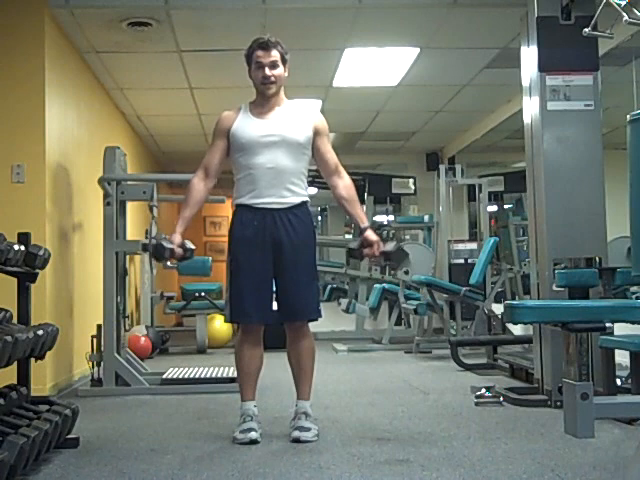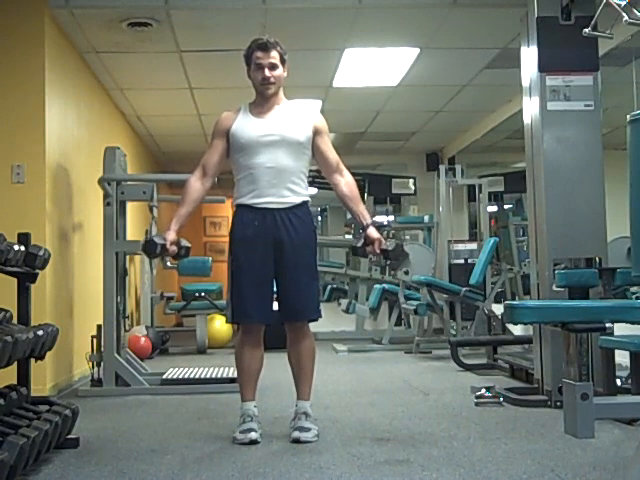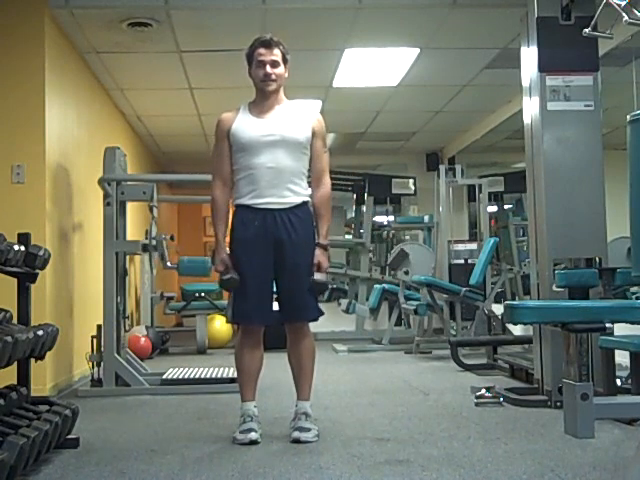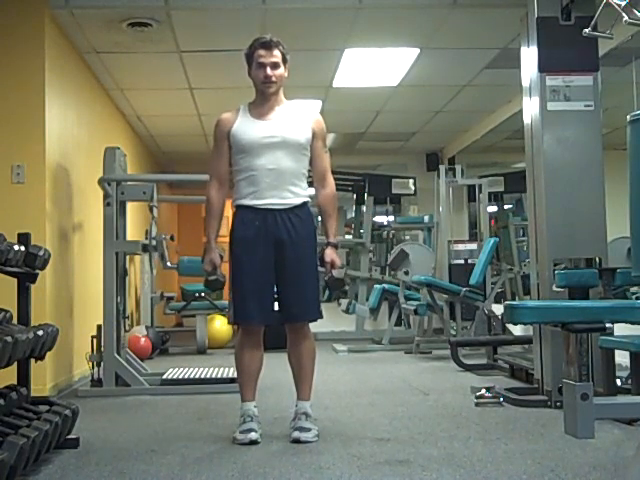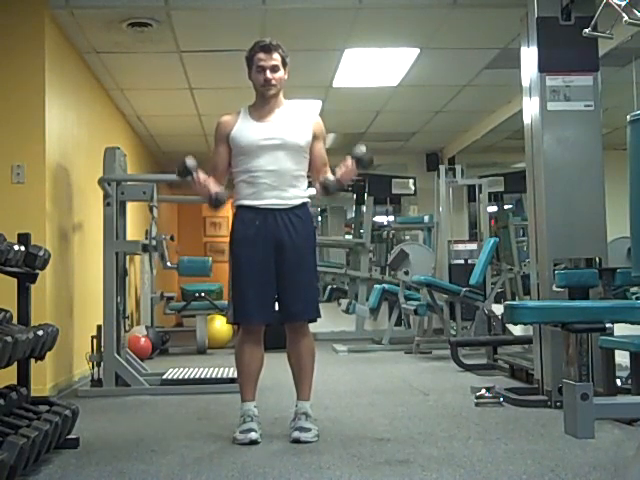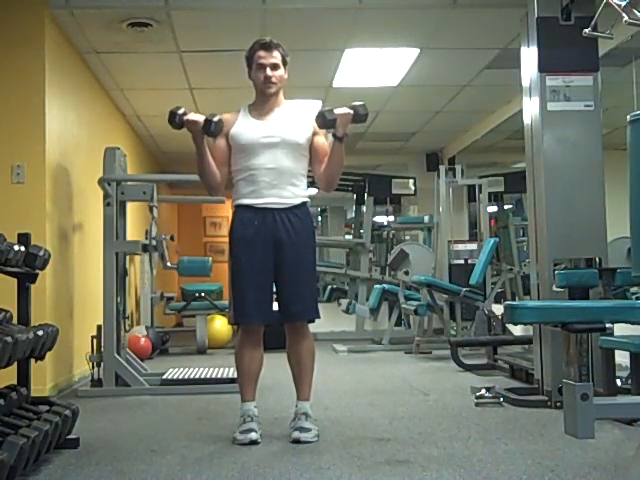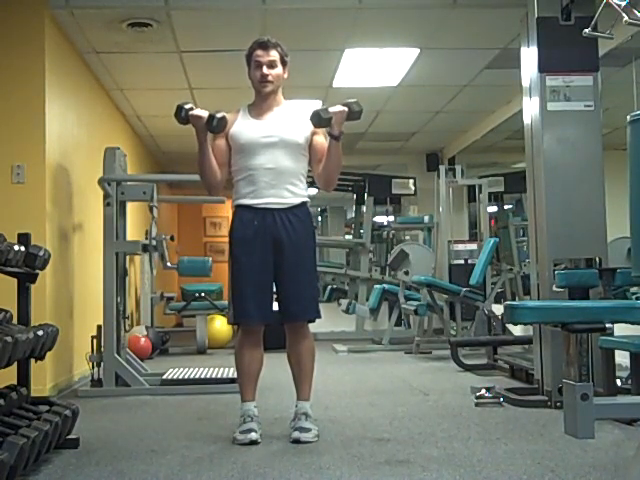
dt=0.7s
person 1, frame 1
left shoulder: (310, 117)
right shoulder: (230, 120)
left elbow: (336, 176)
right elbow: (205, 176)
left wrist: (364, 227)
right wrist: (179, 229)
left hip: (294, 220)
right hip: (248, 222)
left knee: (298, 320)
right knee: (249, 322)
left ankle: (303, 410)
right ankle: (248, 412)
person 1, frame 2
left shoulder: (310, 117)
right shoulder: (230, 121)
left elbow: (338, 174)
right elbow: (203, 176)
left wrist: (367, 224)
right wrist: (174, 226)
left hip: (295, 220)
right hip: (250, 222)
left knee: (299, 320)
right knee: (250, 323)
left ankle: (303, 411)
right ankle: (248, 413)
person 1, frame 3
left shoulder: (310, 118)
right shoulder: (230, 122)
left elbow: (321, 185)
right elbow: (221, 186)
left wrist: (322, 242)
right wrist: (220, 243)
left hip: (295, 222)
right hip: (249, 224)
left knee: (299, 322)
right knee: (250, 323)
left ankle: (303, 411)
right ankle: (249, 412)
person 1, frame 4
left shoulder: (310, 120)
right shoulder: (229, 123)
left elbow: (325, 184)
right elbow: (217, 185)
left wrist: (331, 241)
right wrist: (211, 243)
left hip: (296, 221)
right hip: (250, 224)
left knee: (299, 322)
right knee: (250, 323)
left ankle: (303, 411)
right ankle: (248, 413)
person 1, frame 5
left shoulder: (309, 121)
right shoulder: (229, 124)
left elbow: (320, 177)
right elbow: (218, 180)
left wrist: (339, 179)
right wrist: (203, 184)
left hip: (296, 220)
right hip: (249, 222)
left knee: (299, 320)
right knee: (250, 322)
left ankle: (303, 410)
right ankle: (248, 412)
person 1, frame 6
left shoulder: (308, 119)
right shoulder: (230, 123)
left elbow: (327, 182)
right elbow: (214, 185)
left wrist: (340, 136)
right wrist: (199, 140)
left hip: (295, 220)
right hip: (249, 222)
left knee: (298, 320)
right knee: (250, 322)
left ankle: (303, 411)
right ankle: (248, 413)
person 1, frame 7
left shoulder: (308, 119)
right shoulder: (230, 123)
left elbow: (327, 181)
right elbow: (214, 185)
left wrist: (336, 134)
right wrist: (202, 137)
left hip: (294, 219)
right hip: (249, 222)
left knee: (299, 320)
right knee: (249, 322)
left ankle: (303, 411)
right ankle: (249, 412)
